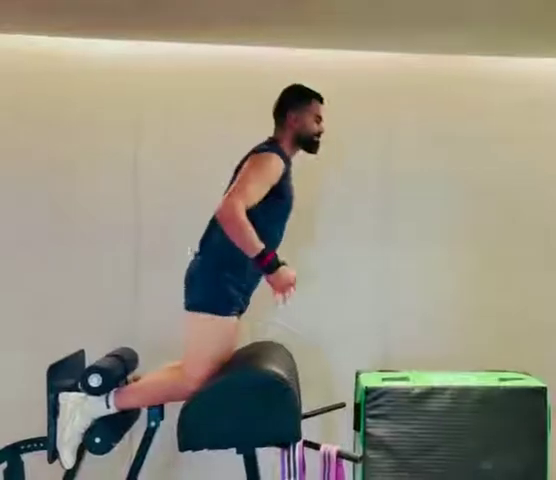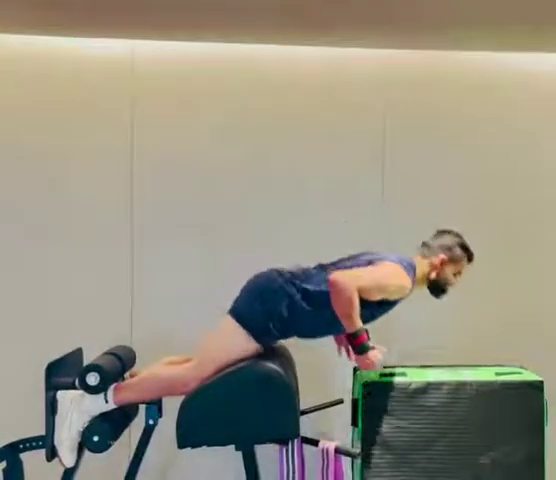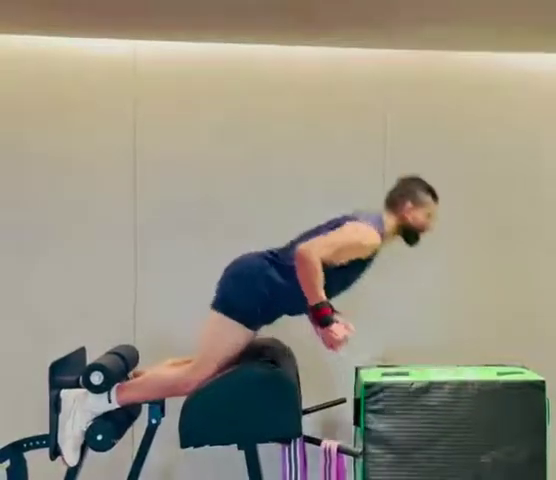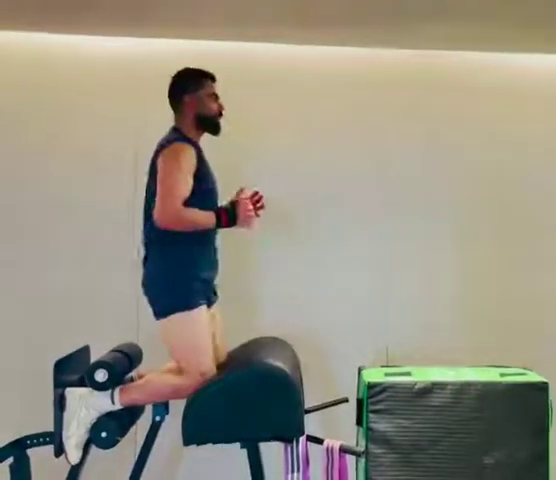
dt=1s
person 1, frame 1
left shoulder: (276, 161)
right shoulder: (271, 159)
right elbow: (230, 211)
left wrist: (268, 267)
right wrist: (272, 264)
left hip: (228, 283)
right hip: (218, 282)
left knee: (209, 372)
right knee: (195, 379)
left ankle: (108, 391)
right ankle: (93, 405)
person 1, frame 2
left shoulder: (394, 267)
right shoulder: (402, 279)
right elbow: (340, 282)
left wrist: (339, 326)
right wrist: (360, 344)
left hip: (274, 295)
right hip: (270, 303)
left knee: (197, 364)
right knee: (193, 376)
right ankle: (90, 402)
person 1, frame 3
left shoulder: (364, 226)
right shoulder: (369, 234)
right elbow: (307, 255)
left wrist: (324, 313)
right wrist: (324, 319)
left hip: (256, 284)
right hip: (253, 287)
left knee: (203, 365)
right knee: (199, 374)
left ankle: (118, 383)
right ankle: (95, 402)
person 1, frame 4
left shoulder: (187, 149)
right shoulder: (178, 150)
right elbow: (167, 215)
left wrist: (233, 210)
right wrist: (228, 216)
left hip: (194, 279)
right hip: (175, 280)
left knee: (215, 365)
right knee: (198, 377)
left ankle: (120, 385)
right ankle: (96, 402)
